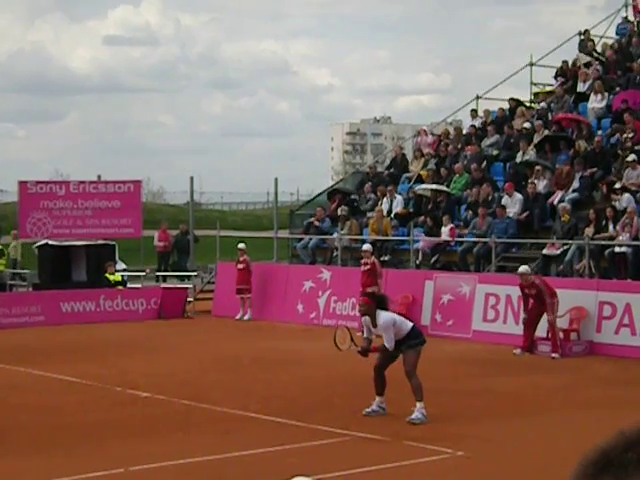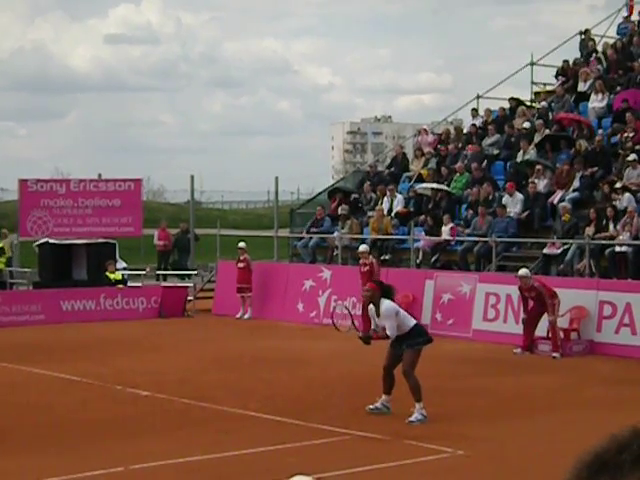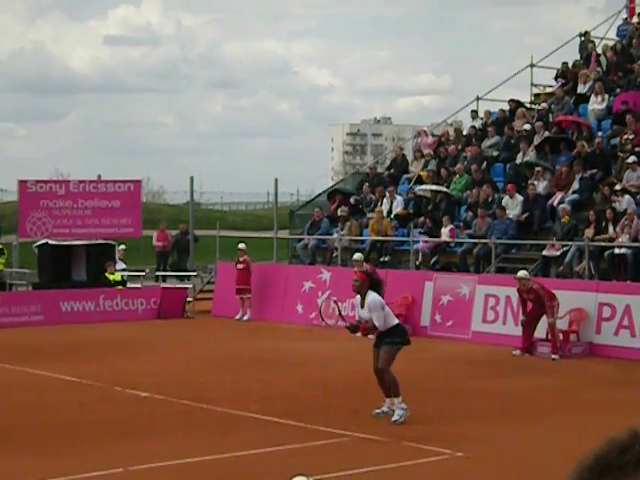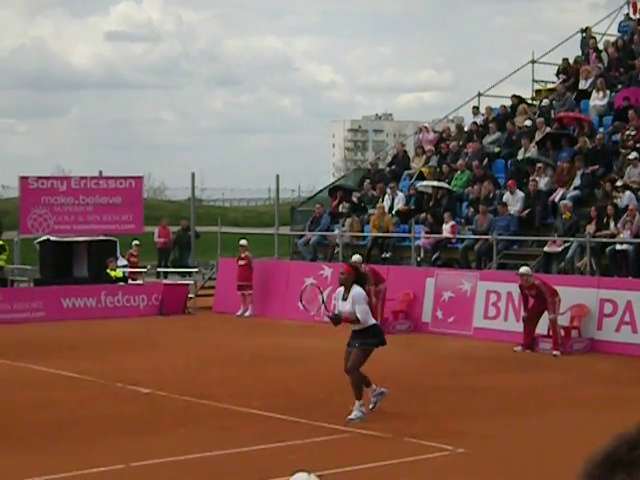
dt=0.4s
person 1, frame 1
left shoulder: (384, 320)
right shoulder: (365, 319)
left elbow: (389, 346)
right elbow: (367, 336)
left wrist: (370, 349)
right wrist: (365, 347)
left hip: (411, 338)
right hip: (395, 339)
left knee: (409, 372)
right knee: (378, 368)
left ankle: (420, 410)
right ankle: (379, 404)
person 1, frame 2
left shoulder: (387, 307)
right shoulder: (371, 308)
left elbow: (390, 334)
right elbow: (376, 328)
left wrist: (372, 337)
right wrist: (368, 335)
left hip: (414, 336)
right hip: (400, 337)
left knee: (407, 371)
right knee: (387, 368)
left ankle: (420, 410)
right ankle: (385, 403)
person 1, frame 3
left shoulder: (373, 300)
right shoulder: (358, 299)
left elbow: (379, 325)
right elbow: (360, 320)
left wrist: (360, 327)
right wrist: (355, 326)
left hip: (394, 334)
right hip: (382, 335)
left knee: (383, 368)
right knee: (378, 370)
left ankle: (400, 405)
right ankle: (390, 405)
person 1, frame 4
left shoulder: (358, 293)
right shoulder: (339, 292)
left elbow: (362, 318)
right elbow: (338, 314)
left wrist: (342, 319)
right wrist: (335, 318)
left hip: (369, 333)
right hip: (357, 333)
left knee: (351, 368)
right knee: (349, 369)
left ankle: (359, 408)
right ankle: (376, 391)
